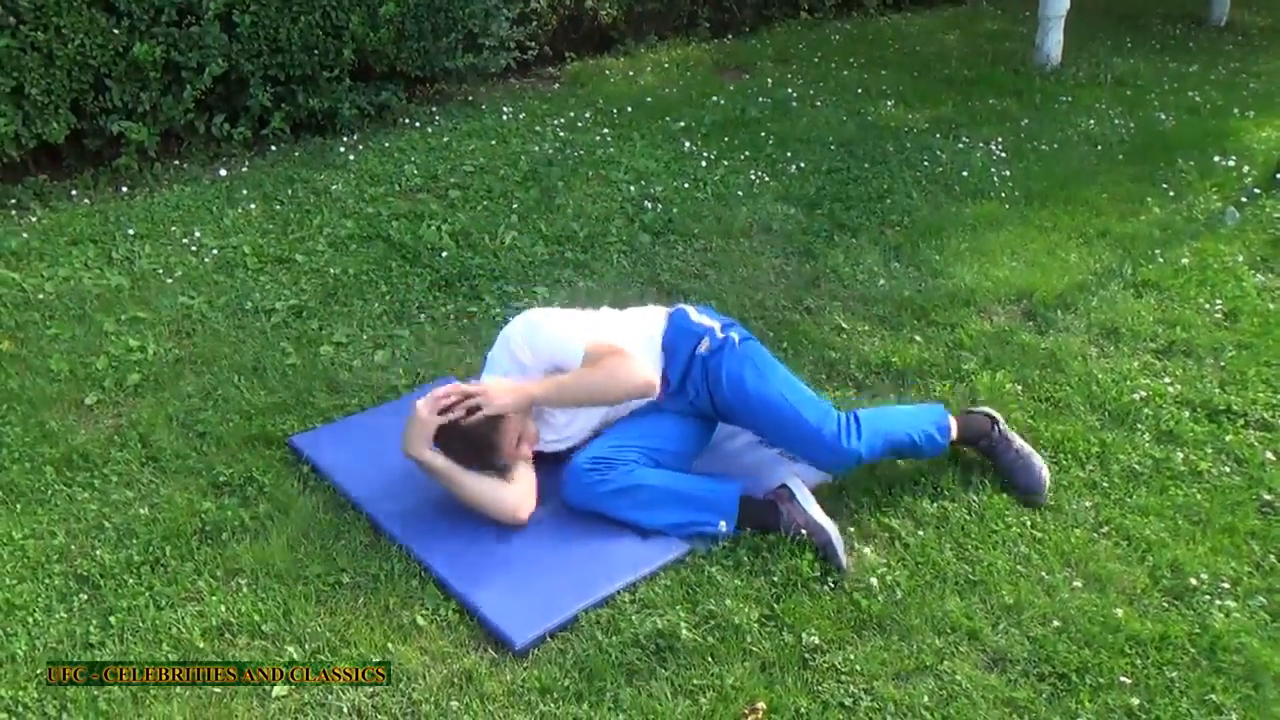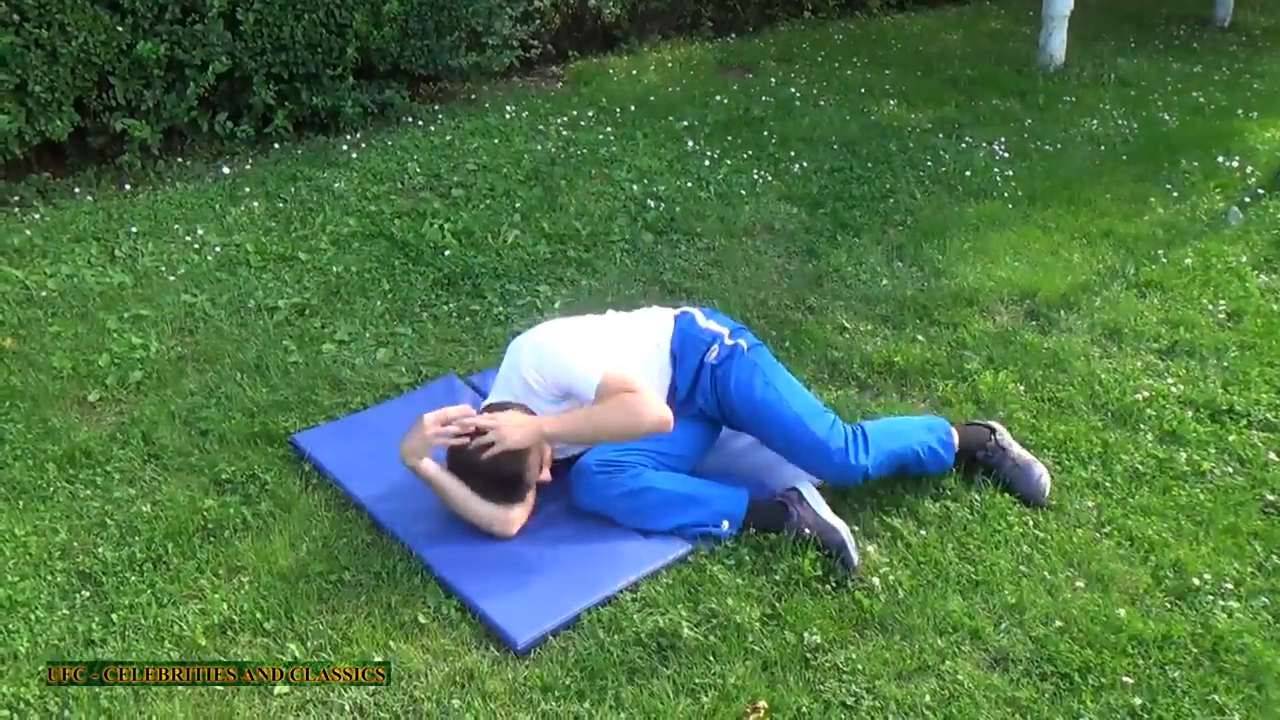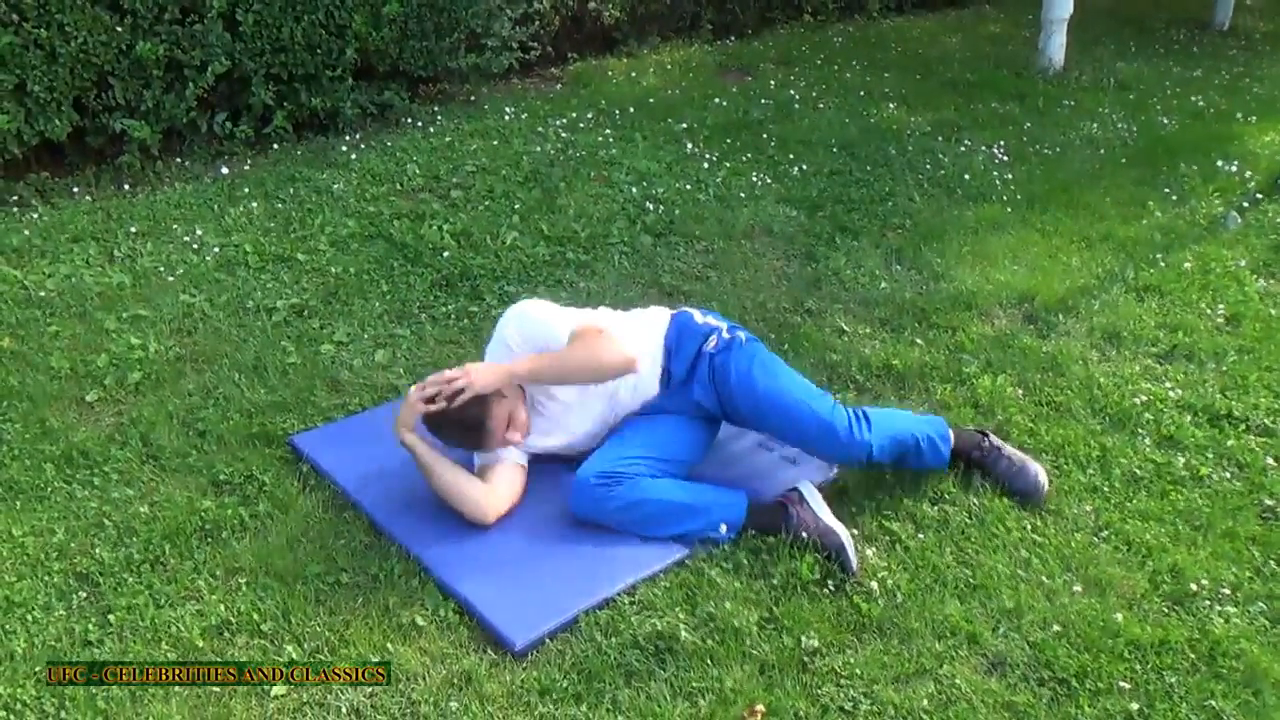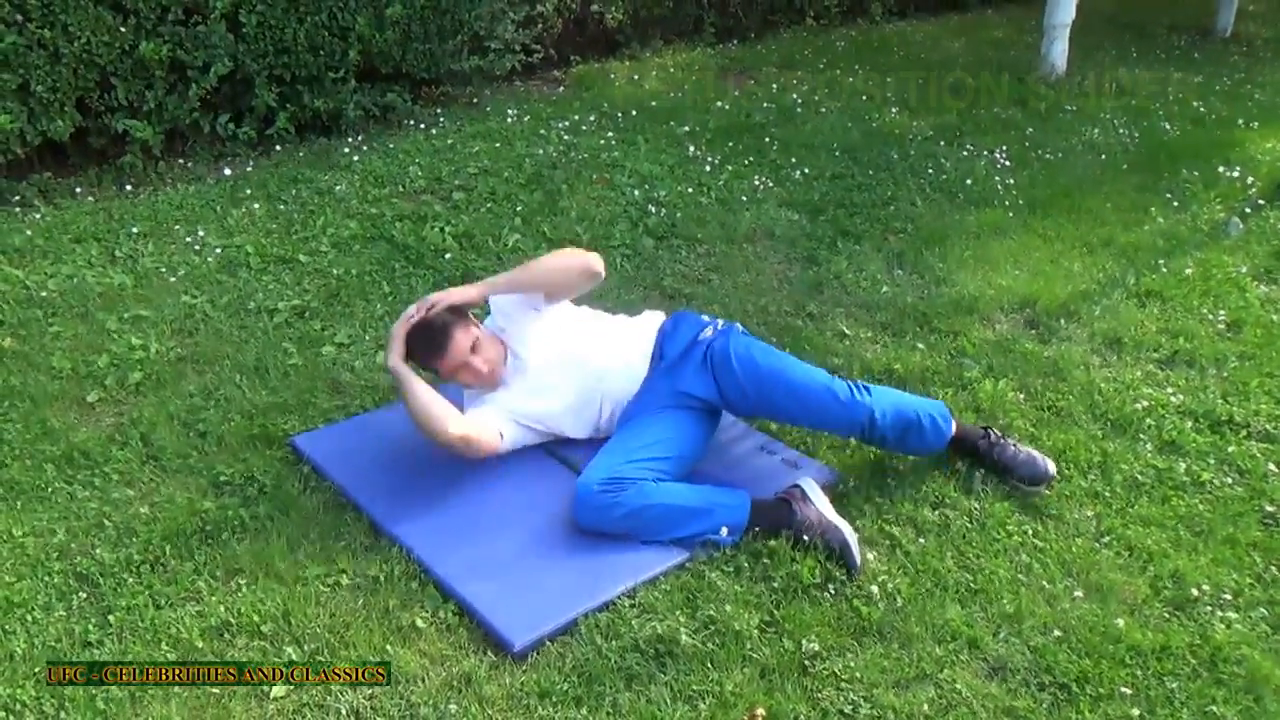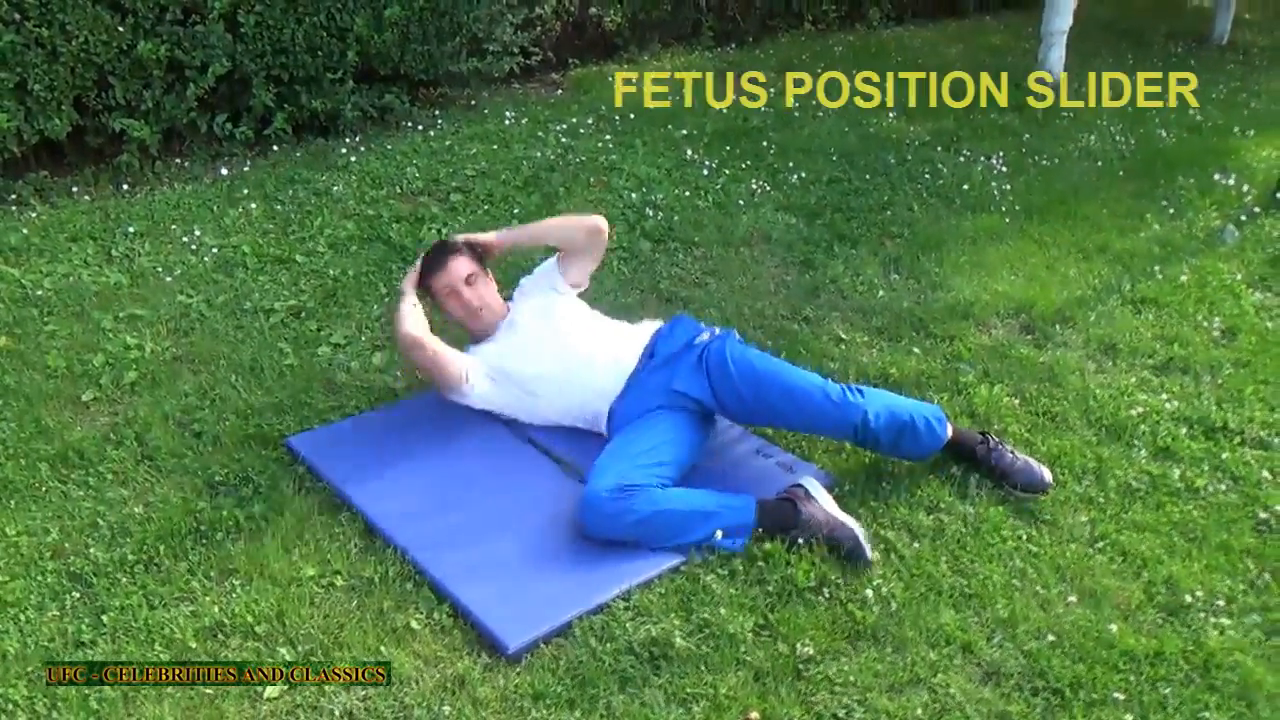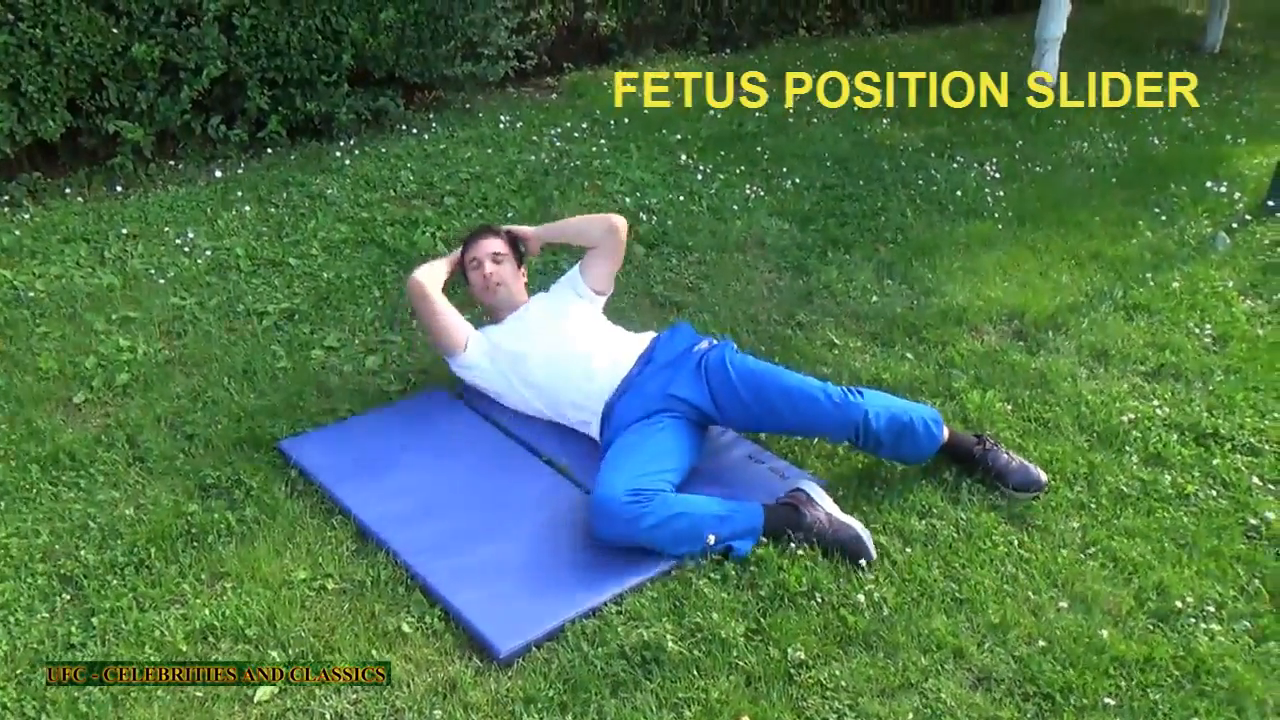
dt=0.3s
person 1, frame 1
left shoulder: (528, 338)
right shoulder: (494, 420)
left elbow: (638, 374)
right elbow: (517, 508)
left wrist: (526, 392)
right wrist: (424, 456)
left hip: (689, 348)
right hip: (661, 413)
left knee: (836, 443)
right knee: (584, 480)
left ankle: (970, 427)
right ankle: (769, 512)
person 1, frame 2
left shoulder: (538, 357)
right shoulder: (501, 438)
left elbow: (650, 413)
right elbow: (505, 522)
left wrist: (540, 427)
right wrist: (420, 463)
left hip: (696, 352)
right hip: (681, 415)
left knee: (842, 457)
right knee: (592, 483)
left ankle: (971, 440)
right ankle: (776, 514)
person 1, frame 3
left shoulder: (519, 327)
right shoulder: (505, 437)
left elbow: (619, 353)
right elbow: (487, 507)
left wrist: (503, 370)
right wrist: (411, 438)
left hip: (690, 350)
right hip: (662, 412)
left knee: (844, 436)
right knee: (590, 492)
left ankle: (966, 443)
right ankle: (778, 516)
person 1, frame 4
left shoulder: (514, 307)
right shoulder: (486, 412)
left elbow: (589, 265)
right elbow: (461, 438)
left wrist: (479, 289)
right wrist: (402, 371)
left hip: (681, 346)
right hip: (651, 413)
left knee: (842, 403)
right knee: (596, 500)
left ankle: (974, 439)
right ankle: (778, 515)
person 1, frame 5
left shoulder: (537, 293)
right shoulder: (474, 375)
left elbow: (594, 229)
right elbow: (412, 339)
left wrist: (497, 238)
right wrist: (411, 289)
left hip: (677, 350)
right hip: (641, 415)
left knee: (834, 405)
right knee: (601, 507)
left ankle: (969, 444)
right ankle: (783, 514)
person 1, frame 6
left shoulder: (566, 296)
right shoulder: (477, 355)
left elbow: (612, 227)
right elbow: (420, 285)
left wrist: (533, 235)
right wrist: (457, 258)
left hip: (677, 359)
right hip: (632, 419)
left knee: (833, 406)
right knee: (614, 511)
left ankle: (965, 447)
right ankle: (785, 519)
